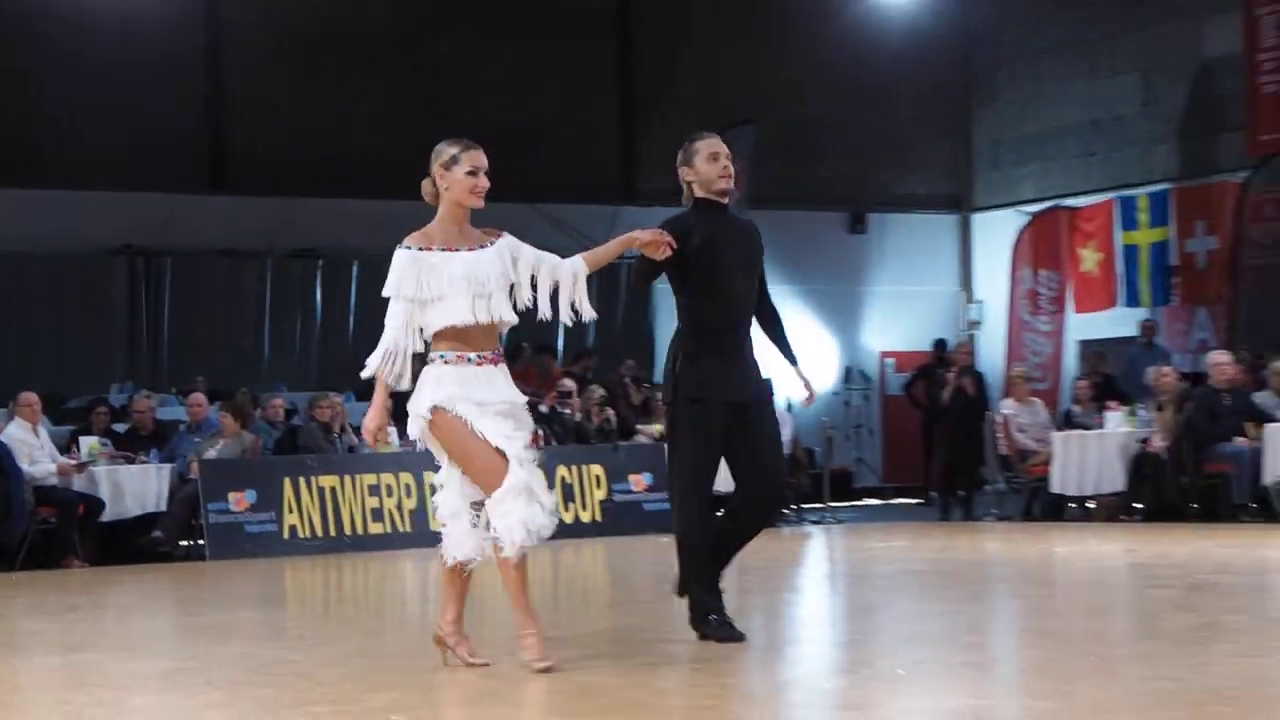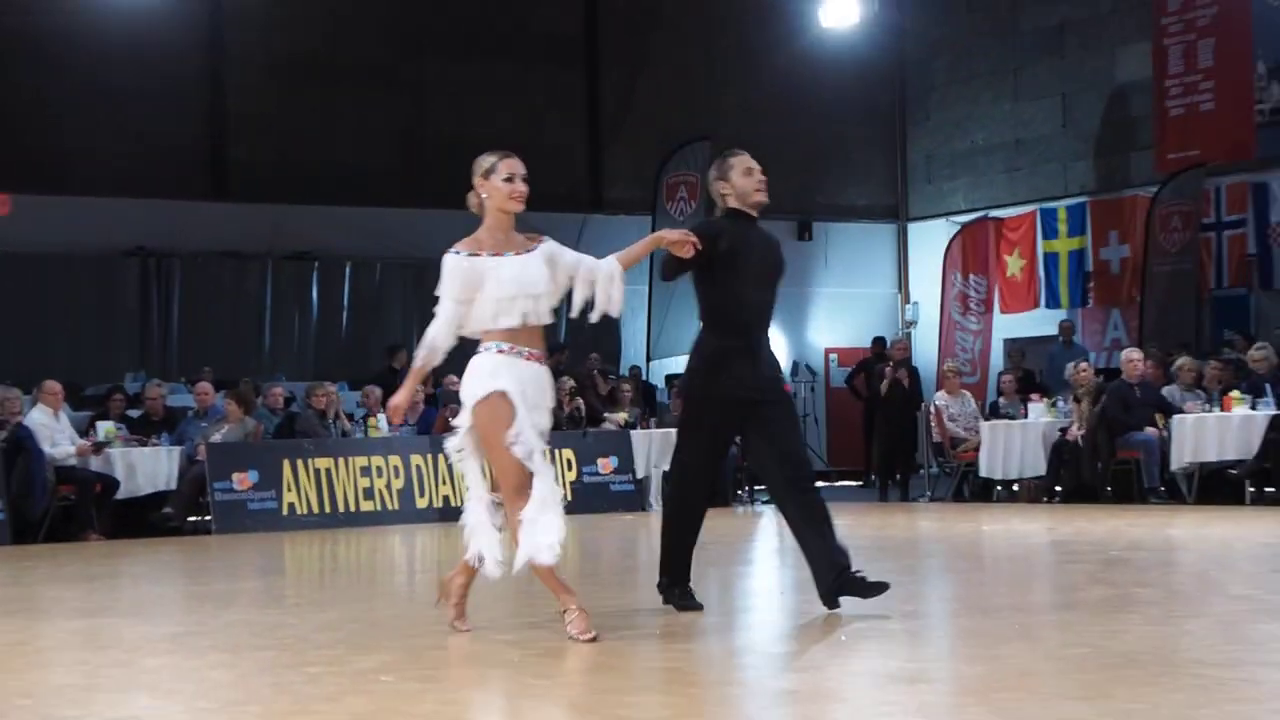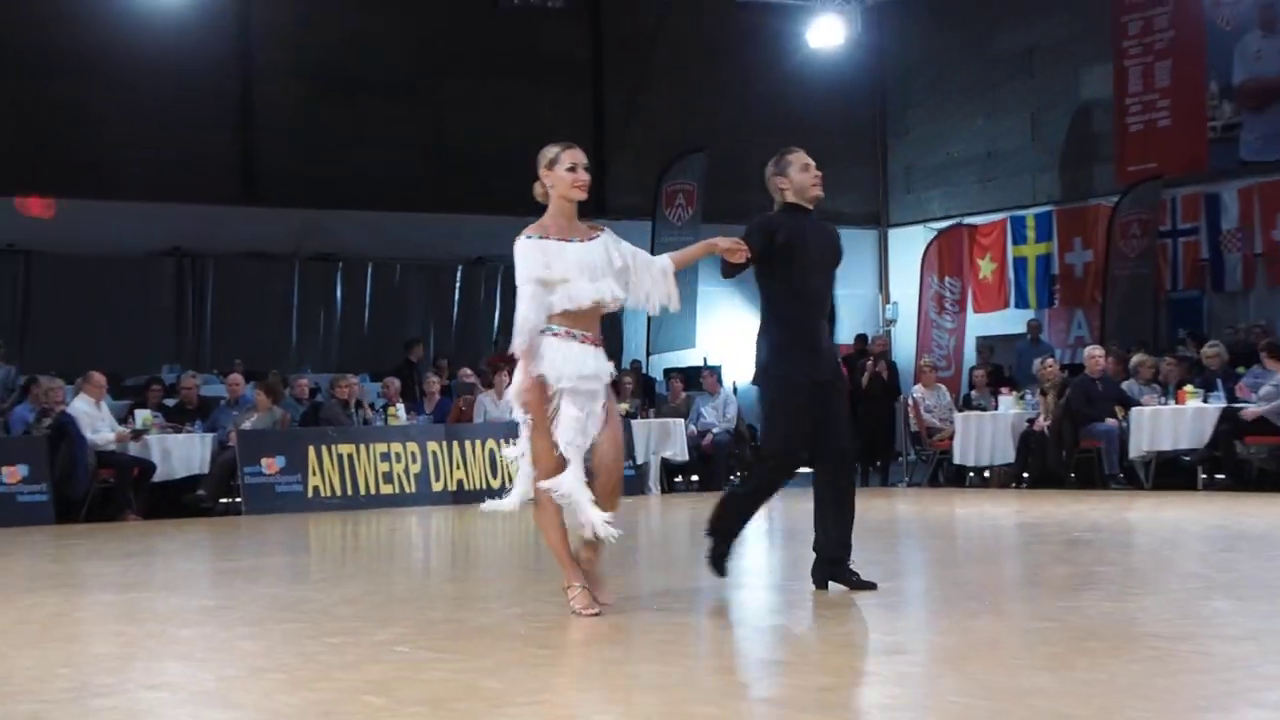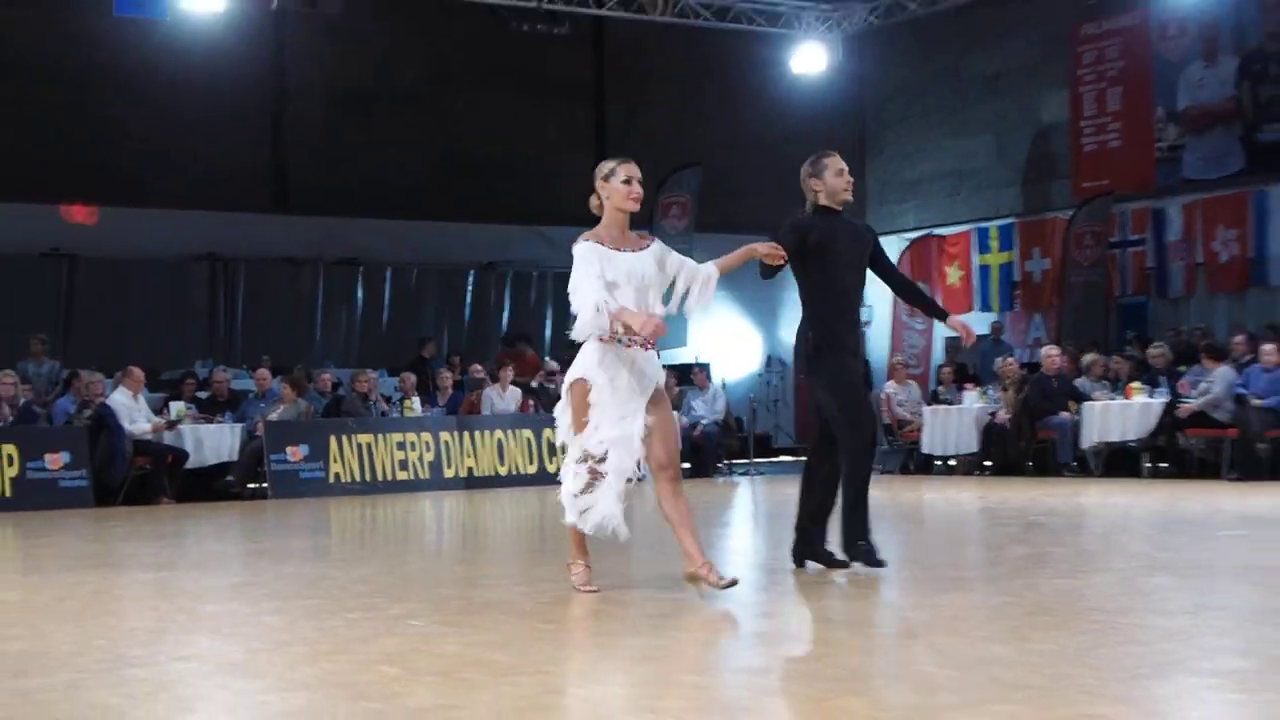
dt=0.2s
person 1, frame 1
left shoulder: (497, 244)
right shoulder: (415, 249)
left elbow: (564, 270)
right elbow: (398, 330)
left wrist: (629, 240)
right wrist: (378, 403)
left hip: (494, 383)
right hip: (448, 386)
left knee: (469, 511)
right knee: (510, 494)
left ankle: (449, 627)
right ankle: (526, 624)
person 1, frame 2
left shoulder: (540, 248)
right shoulder: (464, 256)
left elbow: (600, 272)
right elbow: (444, 325)
left wrist: (657, 240)
right wrist: (409, 386)
left hip: (535, 379)
right hip: (495, 376)
left knee: (500, 499)
right knee: (521, 496)
left ankle: (458, 582)
right ankle: (567, 601)
person 1, frame 3
left shoulder: (600, 238)
right shoulder: (532, 240)
left elbow: (654, 268)
right elbow: (528, 310)
left wrist: (711, 245)
right wrist: (526, 372)
left hip: (592, 362)
right hip: (552, 359)
left knee: (610, 473)
right knee: (551, 477)
left ankle: (587, 556)
right ankle: (572, 578)
person 1, frame 4
left shoulder: (648, 247)
right shoulder: (588, 246)
left elbow: (698, 275)
right elbow: (593, 303)
left wrist: (750, 251)
right wrist: (632, 317)
left hip: (646, 366)
right hip: (602, 363)
left knee: (667, 465)
right knee: (587, 468)
left ankle: (697, 561)
right ankle: (578, 559)
person 2, frame 1
left shoulder: (747, 232)
right shoulder: (681, 228)
right elbow: (642, 277)
left wrist: (793, 361)
right wrist: (649, 256)
left hip: (744, 372)
right hip: (697, 376)
left knee: (767, 488)
right knee: (694, 494)
left ankle: (698, 571)
right ankle: (706, 606)
person 2, frame 2
left shoulder: (769, 245)
right shoulder: (711, 233)
right elbow: (668, 272)
right wrist: (676, 253)
left hip: (762, 371)
right hip: (715, 372)
left knee: (794, 474)
right knee: (692, 480)
left ankle: (835, 577)
right ankle: (674, 581)
person 2, frame 3
left shoulder: (827, 235)
right shoulder: (770, 227)
right elbow: (732, 267)
left wrist: (826, 350)
right wrist: (732, 257)
left hip: (822, 357)
right hip: (783, 357)
left knee: (837, 458)
right knee: (780, 461)
left ankle: (832, 562)
right ankle: (722, 532)
person 2, frame 4
left shoulder: (861, 234)
right shoulder: (802, 228)
left elbow: (897, 281)
right elbow: (767, 270)
left wrist: (945, 316)
right wrist: (770, 257)
left hip: (849, 345)
right hip: (820, 346)
left knee: (831, 447)
right knee: (861, 432)
left ankle: (808, 542)
